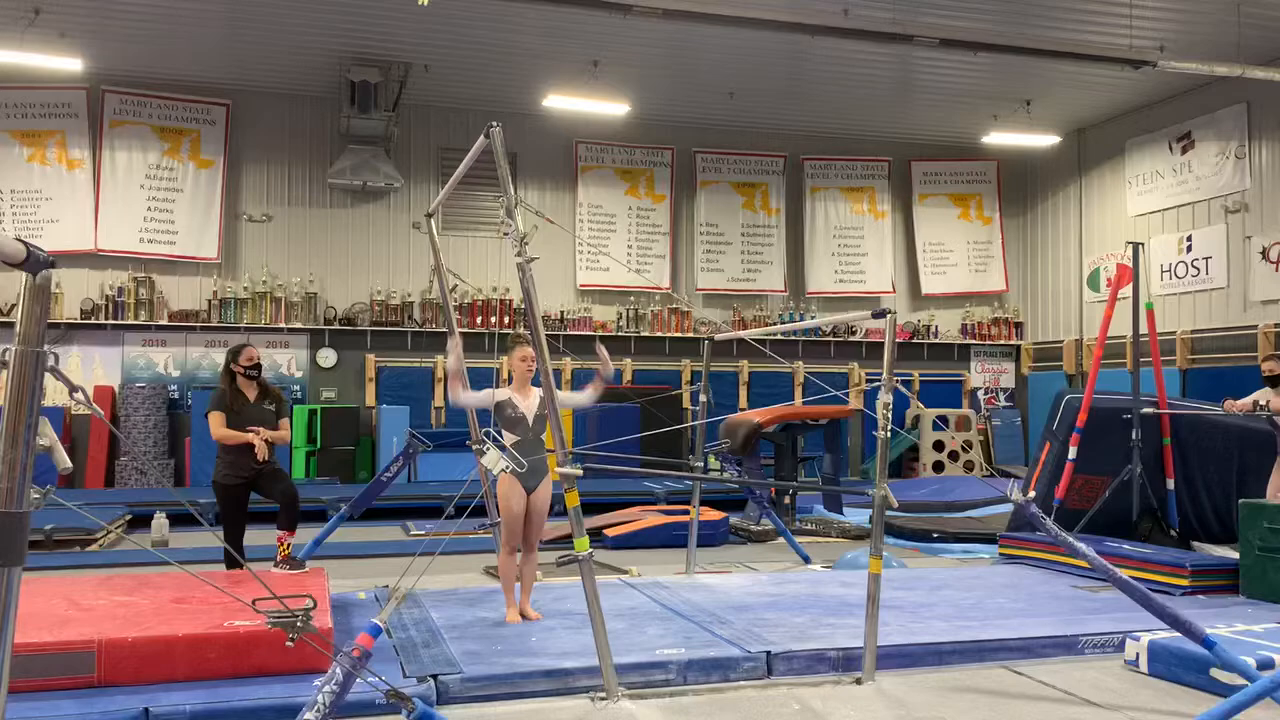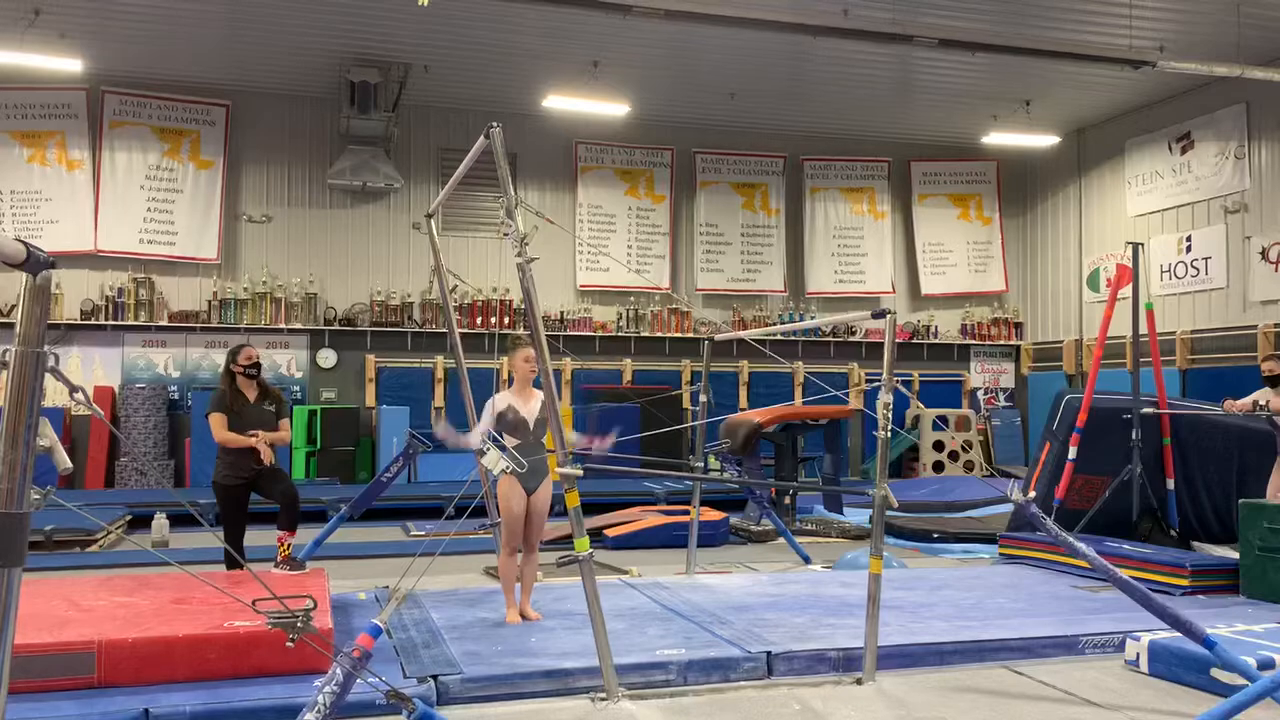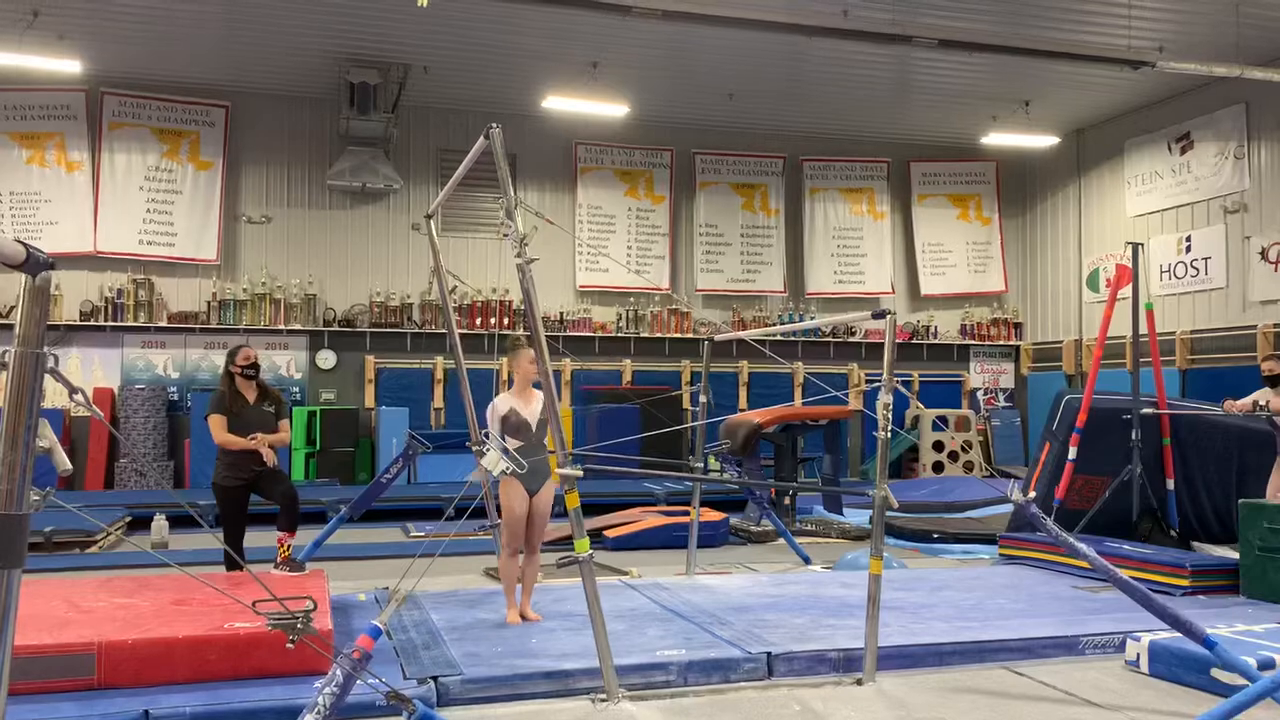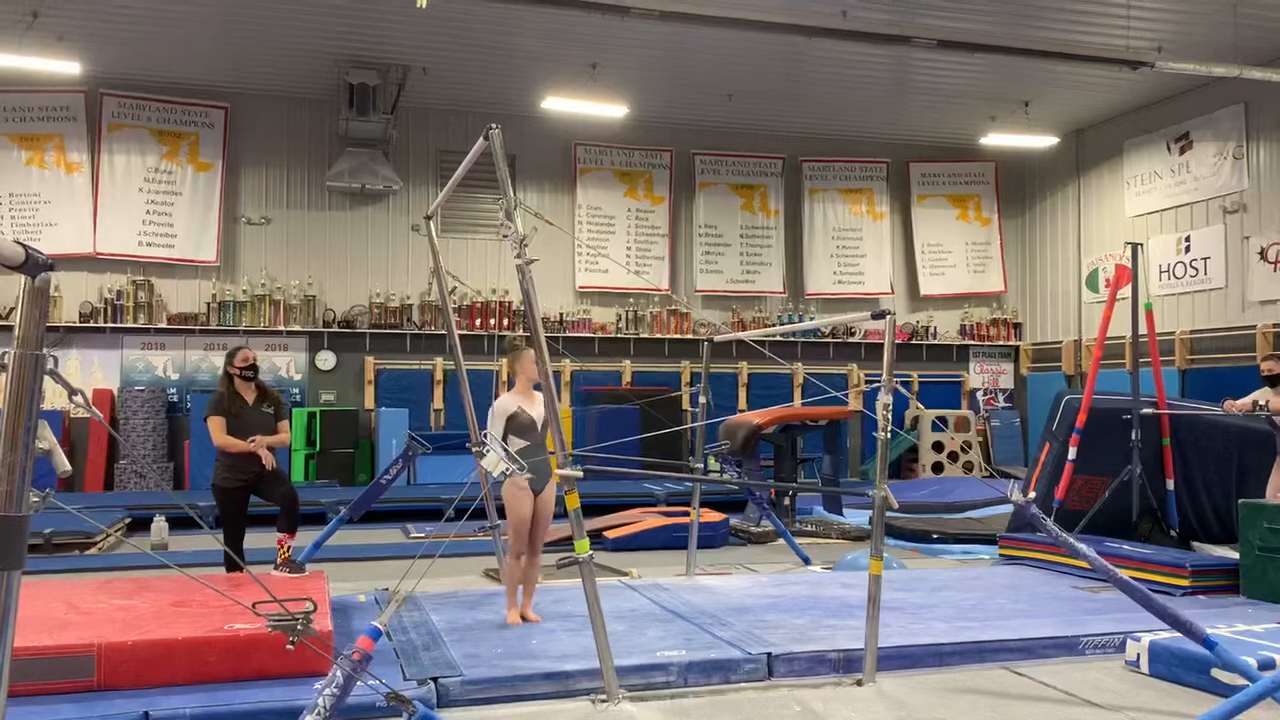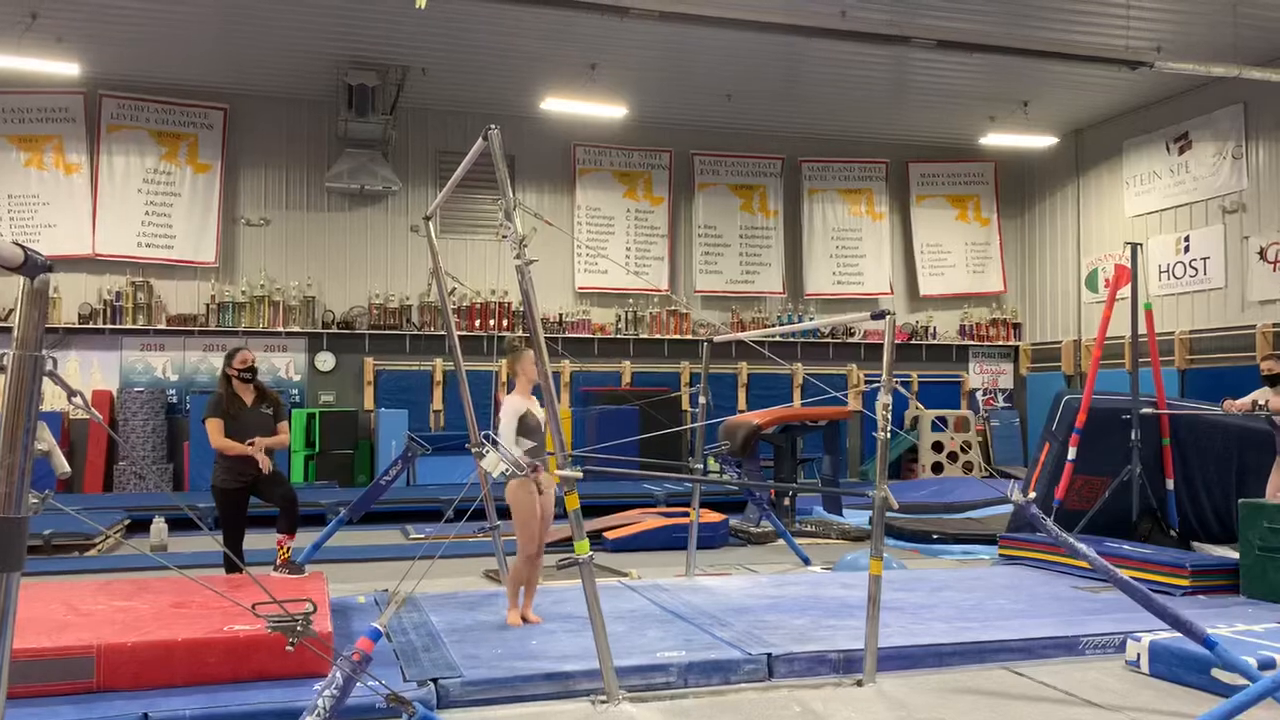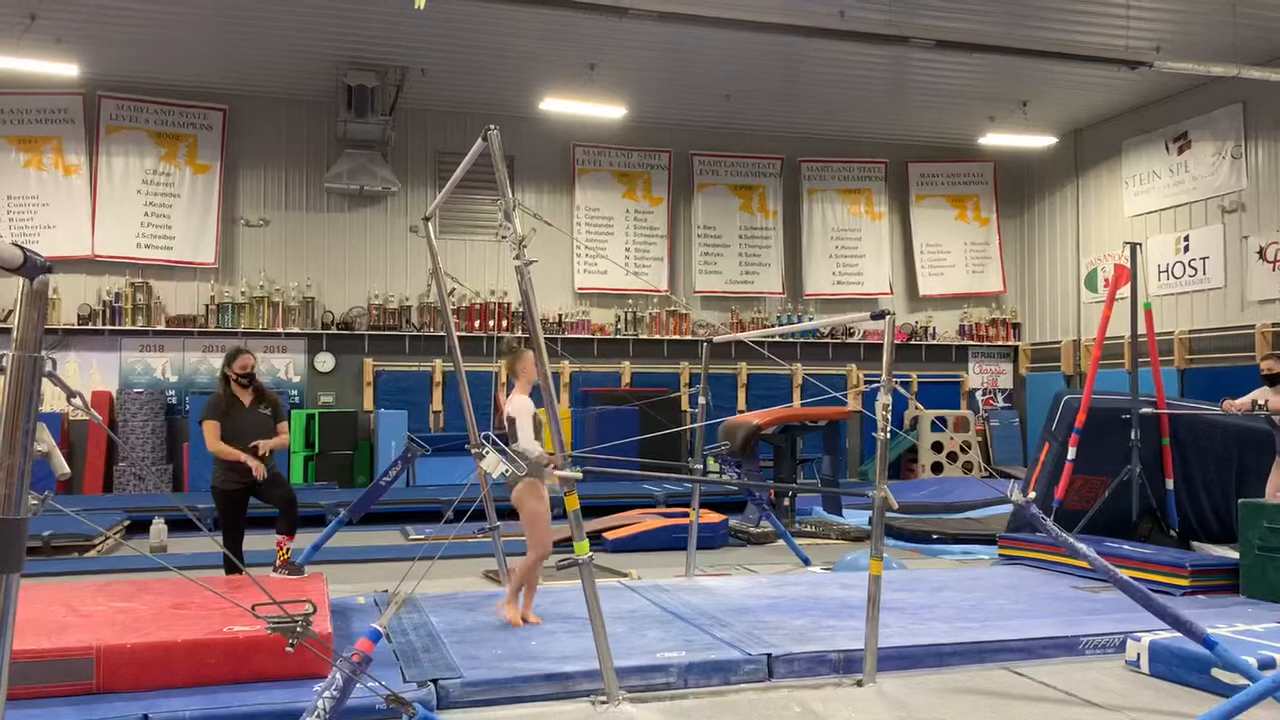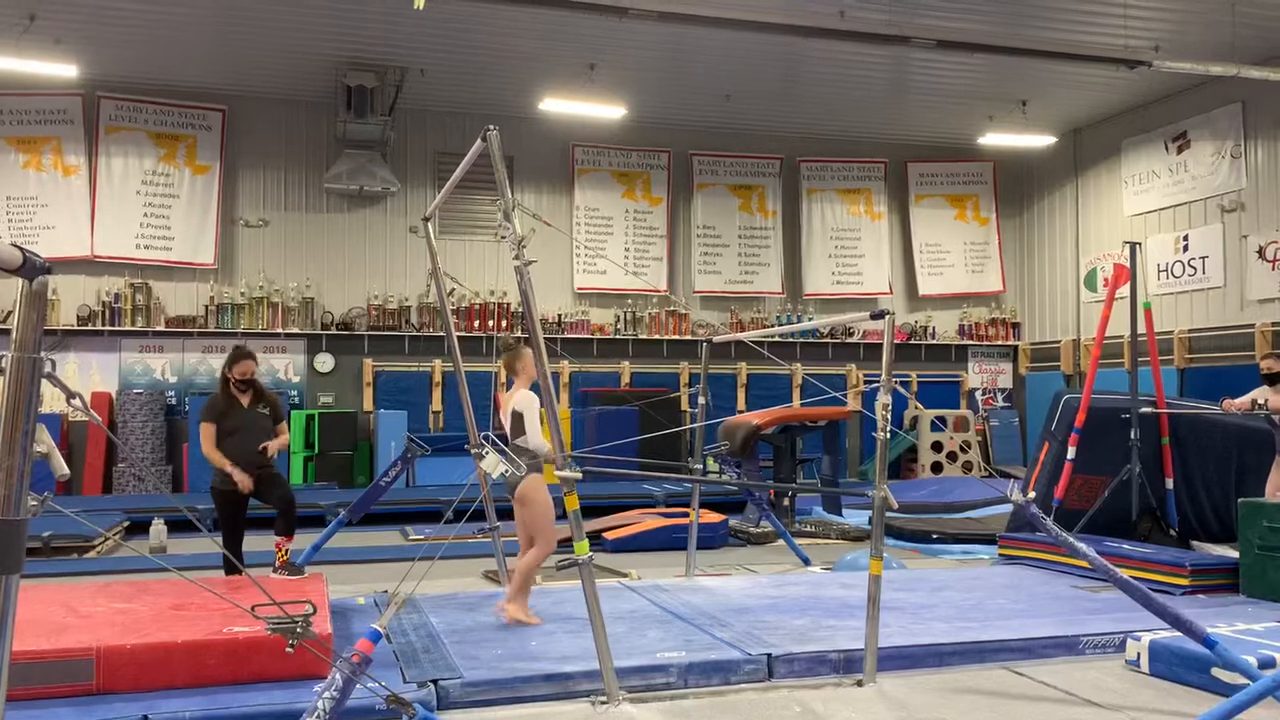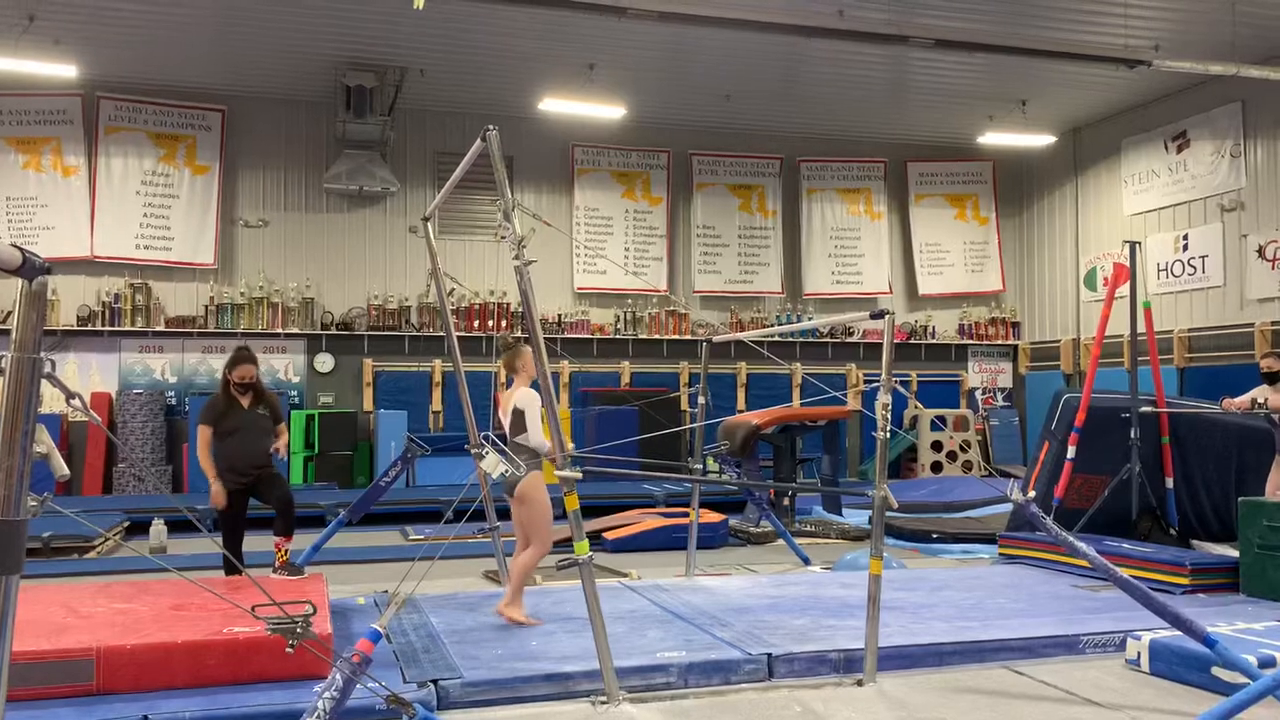
dt=0.1s
person 1, frame 1
left shoulder: (545, 396)
right shoulder: (499, 397)
left elbow: (585, 398)
right elbow: (459, 398)
left wrist: (602, 376)
right wrist: (455, 370)
left hip: (540, 474)
right hip: (512, 476)
left knee: (532, 544)
right knee: (511, 545)
left ankle: (525, 602)
right ankle: (511, 606)
person 1, frame 2
left shoulder: (545, 399)
right shoulder: (498, 402)
left elbow: (561, 433)
right elbow: (478, 439)
left wrist: (589, 443)
right wrist: (453, 438)
left hip: (541, 476)
right hip: (512, 476)
left knee: (532, 546)
right knee: (510, 546)
left ankle: (525, 604)
right ankle: (511, 606)
person 1, frame 3
left shoulder: (545, 399)
right shoulder: (500, 404)
left wrist: (555, 474)
left hip: (543, 477)
right hip: (514, 479)
left knee: (534, 547)
right knee: (512, 547)
left ankle: (526, 604)
right ankle: (511, 606)
person 1, frame 4
left shoulder: (542, 400)
right shoulder: (504, 403)
right wrist: (513, 473)
left hip: (545, 478)
right hip: (519, 480)
left knee: (535, 548)
right knee: (517, 548)
left ankle: (526, 605)
right ankle: (512, 607)
person 1, frame 5
left shoulder: (533, 401)
right shoulder: (512, 403)
right elbow: (507, 446)
right wrist: (536, 468)
left hip: (540, 480)
right hip: (522, 480)
left knee: (537, 549)
right knee: (528, 551)
left ankle: (527, 607)
right ankle: (513, 606)
person 1, frame 6
left shoulder: (520, 402)
right shoulder: (521, 403)
right elbow: (528, 447)
left wrist: (545, 466)
right wrist: (551, 462)
left hip: (534, 479)
right hip: (526, 480)
left knee: (540, 550)
right knee: (541, 549)
left ankle: (526, 608)
right ankle: (511, 601)
person 1, frame 7
left shoulder: (508, 400)
right shoulder: (528, 397)
right elbow: (536, 443)
left wrist: (549, 452)
right wrist: (556, 455)
left hip: (515, 474)
right hip: (528, 477)
left knee: (529, 547)
right knee: (546, 544)
left ankle: (521, 606)
right ankle: (511, 599)
person 1, frame 8
left shoulder: (506, 398)
right shoulder: (529, 395)
right elbow: (536, 440)
left wrist: (551, 448)
right wrist: (556, 451)
left hip: (513, 473)
right hip: (527, 475)
left knee: (524, 547)
right knee: (541, 544)
left ankle: (514, 605)
right ankle: (508, 601)
person 2, frame 1
left shoulder: (274, 396)
right shoulder: (222, 397)
left elbow: (286, 435)
right elbow: (218, 433)
left wrist: (267, 434)
right wrist: (252, 437)
left hip: (265, 468)
right hip: (230, 474)
left knee: (290, 495)
right knee: (233, 534)
left ankle: (283, 558)
person 2, frame 2
left shoulder: (274, 397)
right shoulder: (222, 397)
left elbow: (286, 436)
right elbow: (220, 435)
left wrist: (267, 436)
right wrist: (254, 442)
left hip: (264, 469)
right hip: (230, 474)
left knee: (290, 495)
right knee: (233, 534)
left ankle: (283, 558)
person 2, frame 3
left shoulder: (273, 398)
right shoulder: (221, 399)
left elbow: (286, 436)
right elbow: (220, 437)
left wrist: (266, 438)
right wrist: (256, 445)
left hip: (264, 470)
right hip: (230, 476)
left knee: (290, 496)
right knee: (233, 535)
left ankle: (283, 559)
person 2, frame 4
left shoulder: (272, 399)
right shoulder: (220, 400)
left elbow: (285, 437)
right elbow: (219, 439)
left wrist: (265, 440)
right wrist: (255, 448)
left hip: (264, 471)
right hip: (230, 477)
left knee: (290, 497)
right knee: (233, 536)
left ankle: (283, 560)
person 2, frame 5
left shoulder: (271, 400)
right shoulder: (219, 402)
left elbow: (284, 437)
right elbow: (217, 441)
left wrist: (266, 442)
right wrist: (252, 451)
left hip: (264, 473)
right hip: (229, 478)
left knee: (289, 498)
right knee: (233, 537)
left ankle: (283, 562)
person 2, frame 6
left shoulder: (270, 400)
right shoulder: (217, 403)
left elbow: (285, 437)
right elbow: (213, 444)
left wrist: (268, 443)
right wrist: (246, 458)
left hip: (264, 473)
right hip: (229, 479)
left knee: (288, 499)
right knee: (232, 538)
left ankle: (282, 562)
person 2, frame 7
left shoulder: (268, 400)
right shoulder: (215, 404)
left elbow: (284, 434)
right elbow: (208, 447)
left wrist: (276, 442)
right wrist: (233, 471)
left hip: (264, 473)
right hip: (229, 481)
left knee: (287, 500)
right knee: (232, 539)
left ankle: (282, 563)
person 2, frame 8
left shoulder: (268, 401)
right shoulder: (215, 405)
left elbow: (283, 433)
right elbow: (203, 450)
left wrist: (281, 443)
right wrist: (214, 482)
left hip: (264, 473)
right hip: (229, 481)
left knee: (285, 500)
right knee: (232, 539)
left ankle: (281, 563)
